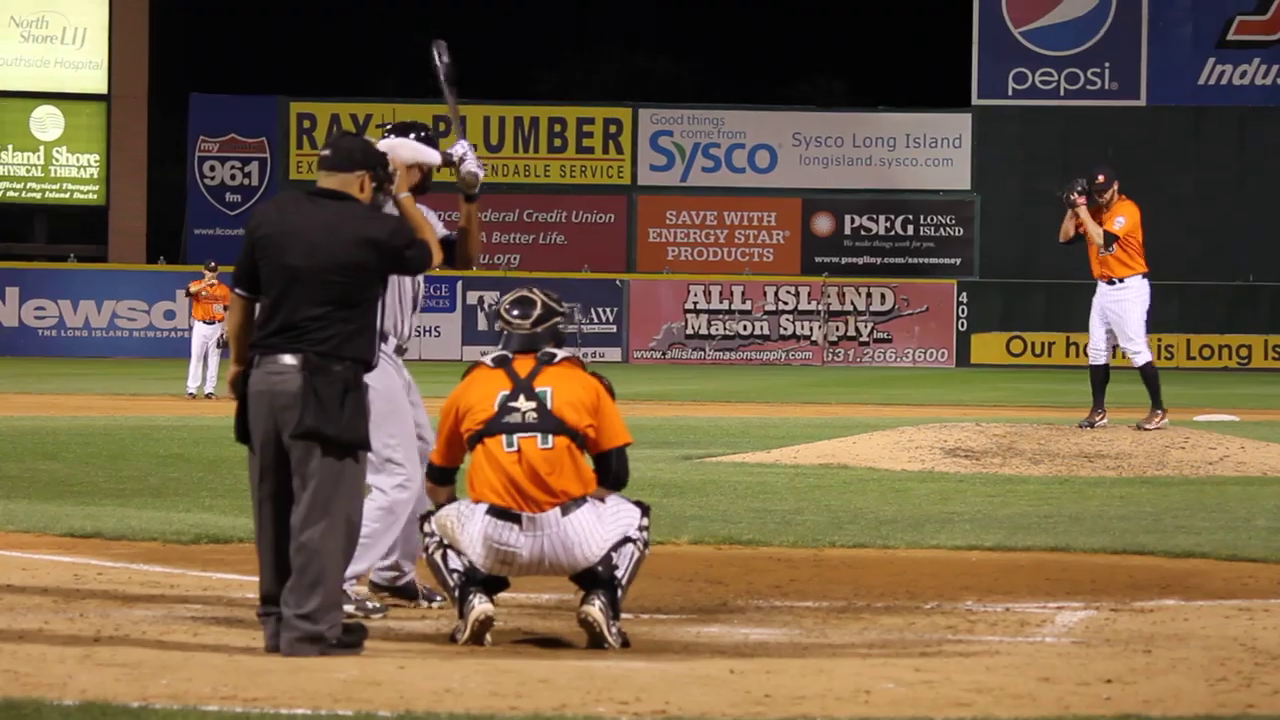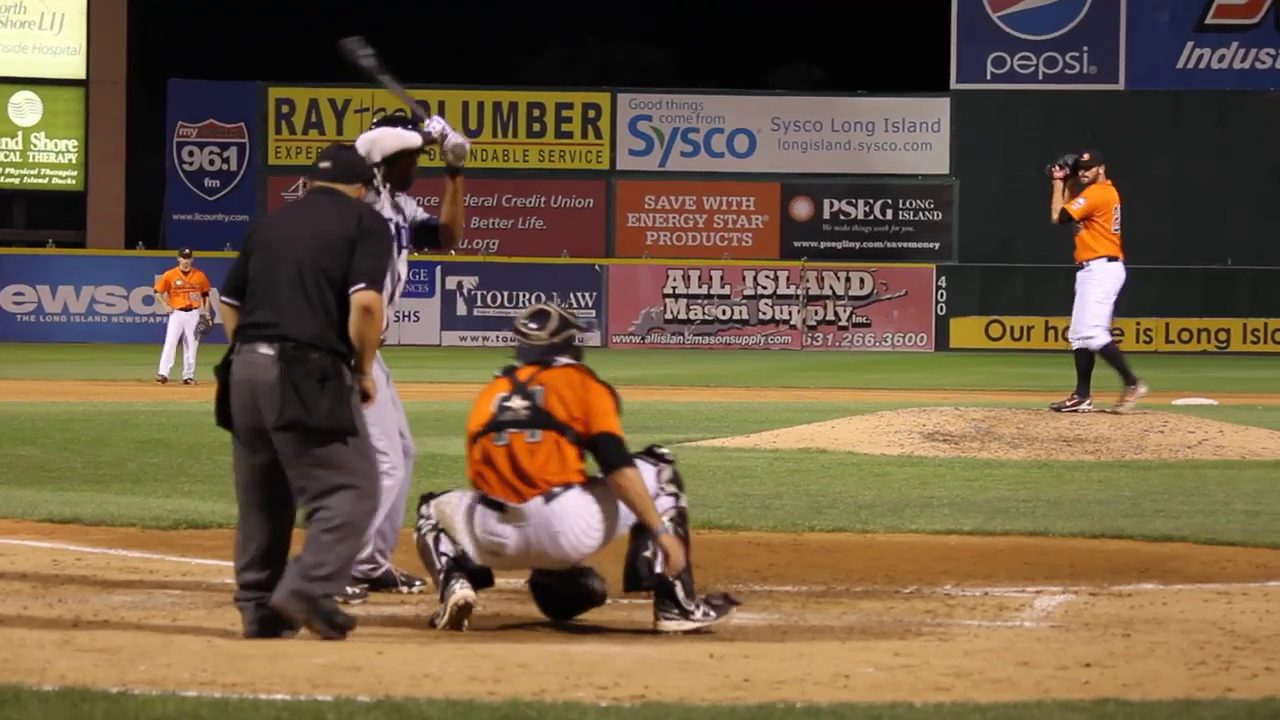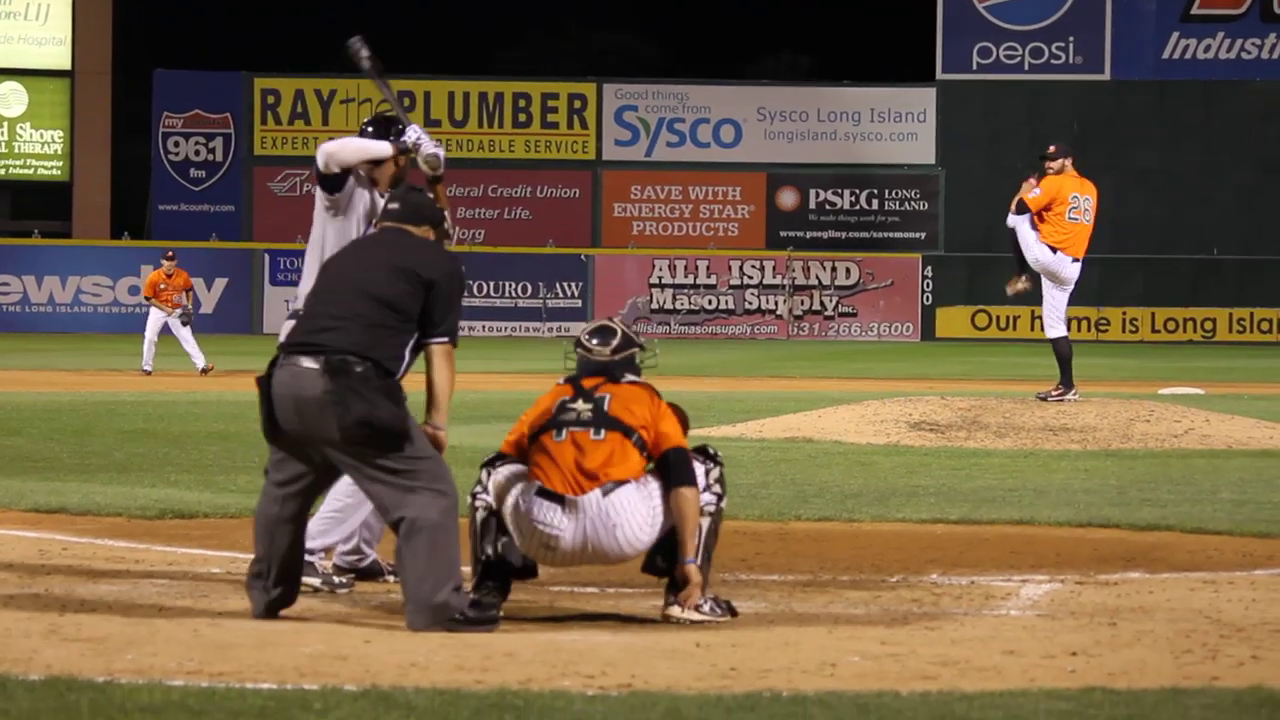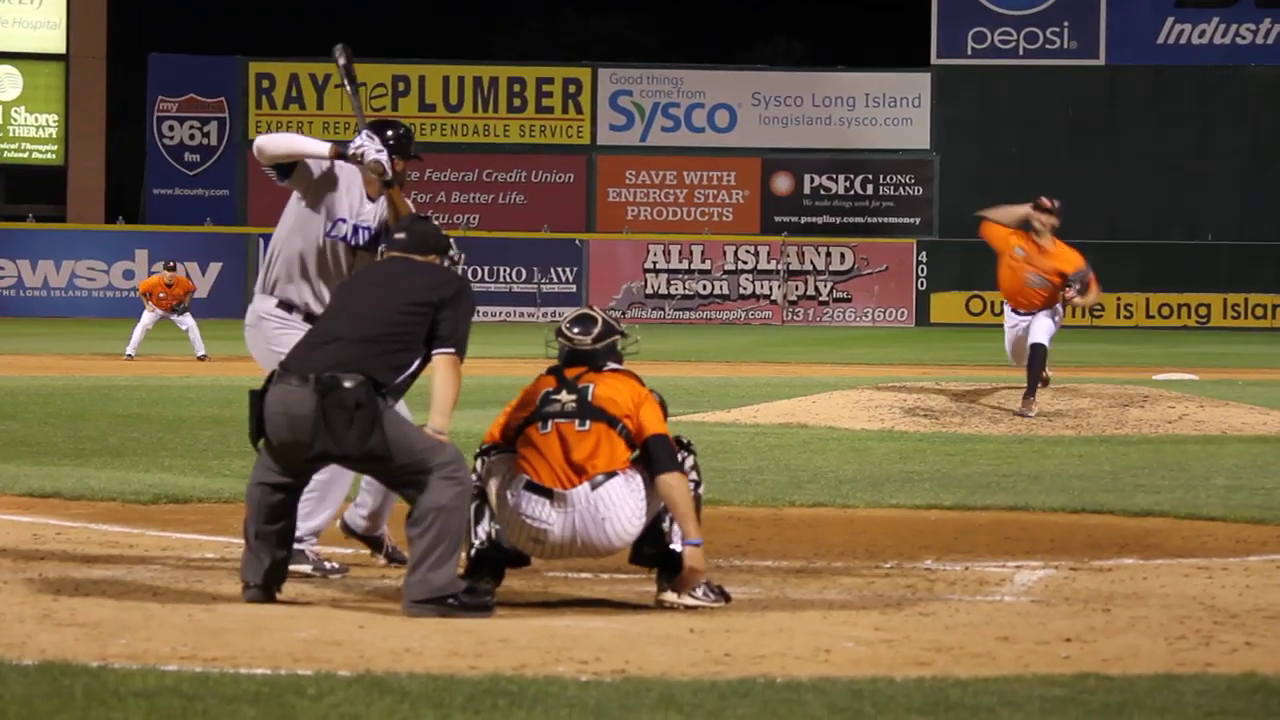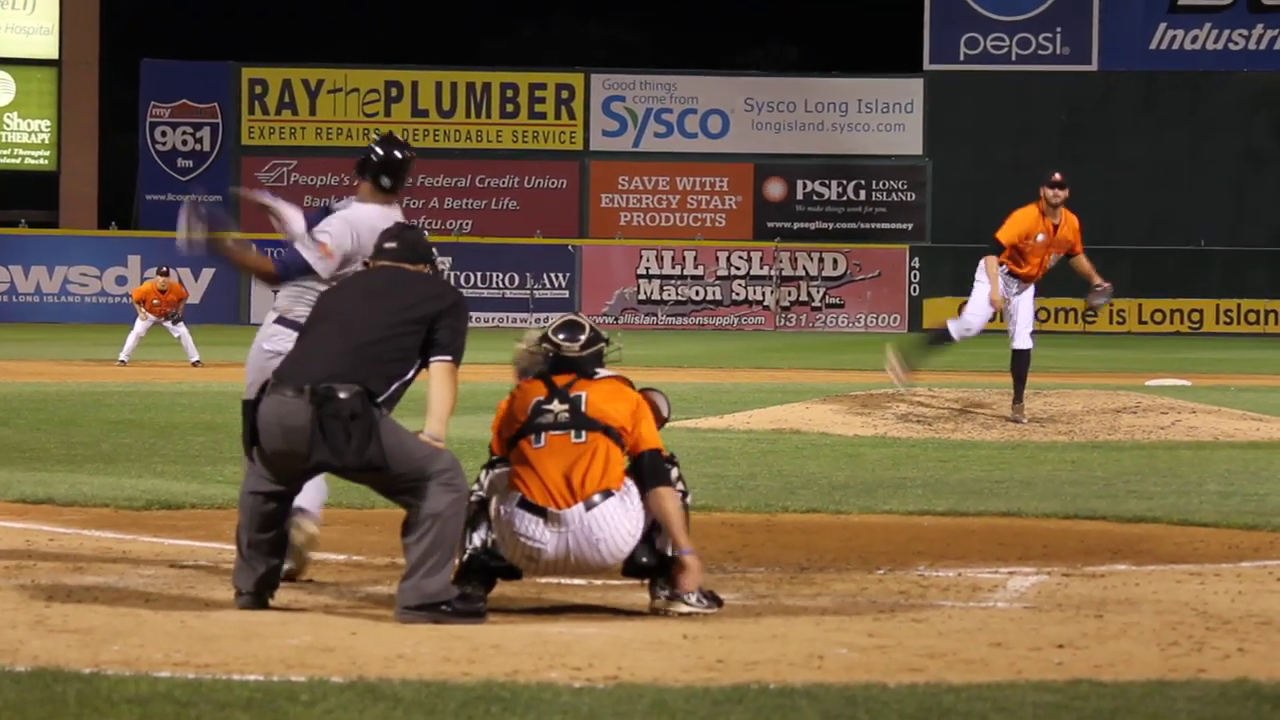
dt=0.7s
person 1, frame 1
left shoulder: (420, 214)
left elbow: (464, 256)
right elbow: (384, 150)
left wrist: (469, 194)
right wrist: (440, 155)
left hip: (386, 355)
left knee: (423, 461)
right knee: (396, 478)
left ankle: (393, 569)
person 1, frame 2
left shoulder: (403, 205)
right shoulder: (360, 187)
left elbow: (447, 235)
right elbow: (369, 143)
left wrist: (454, 171)
right wrist: (424, 135)
left knee: (399, 454)
right knee: (382, 465)
left ankle: (370, 565)
person 1, frame 3
right shoulder: (344, 186)
right elbow: (329, 152)
left wrist: (435, 175)
right wrist: (401, 146)
left ankle: (356, 554)
right ankle: (302, 555)
person 1, frame 4
left shoulder: (390, 205)
right shoulder: (327, 175)
right elbow: (264, 146)
left wrist: (388, 182)
right wrist: (339, 150)
right hip: (277, 320)
left ankle: (368, 521)
right ankle: (294, 545)
person 1, frame 5
left shoulder: (350, 222)
right shoulder: (394, 223)
left elbow: (283, 271)
left wrist: (225, 245)
right wrist: (273, 203)
left hip: (285, 344)
right ankle: (301, 513)
person 2, frame 1
left shoulder: (269, 216)
right shoulder: (378, 229)
left elbow: (241, 299)
right elbow: (429, 254)
left wrist: (238, 361)
right wrist: (403, 197)
left hip: (265, 378)
right hip: (328, 384)
left knee: (274, 506)
right knee: (324, 511)
left ankle: (277, 619)
right ankle: (310, 628)
person 2, frame 2
left shoulder: (270, 221)
right shoulder: (367, 220)
left elbow: (229, 304)
right elbow: (366, 304)
right wrist: (364, 369)
left hip: (247, 367)
right hip: (312, 373)
left knee: (262, 495)
right knee: (348, 488)
left ankle: (260, 606)
right ankle: (304, 592)
person 2, frame 3
left shoulder: (343, 254)
right shoulder: (439, 262)
right elbow: (439, 348)
right wrist: (436, 421)
left hip: (288, 377)
right hip: (352, 388)
left knee: (286, 488)
right knee: (427, 487)
left ankle: (268, 594)
right ankle: (437, 608)
person 2, frame 4
left shoulder: (358, 278)
right shoulder: (449, 284)
right elbow: (446, 360)
right wrist: (437, 429)
left hip: (281, 398)
right hip: (343, 404)
left knee: (273, 475)
right knee: (445, 470)
left ankle: (258, 579)
right ankle: (433, 591)
person 2, frame 5
left shoulder: (340, 288)
right shoulder: (443, 295)
right elbow: (442, 370)
right wrist: (433, 436)
left hip: (275, 408)
right hip: (340, 414)
left knee: (265, 481)
right knee: (442, 478)
left ankle: (252, 585)
right ankle: (426, 596)
person 3, frame 1
left shoulder: (470, 385)
right shoulder: (585, 381)
left elbow: (437, 487)
right elbow: (615, 475)
left wrist: (467, 518)
left hip: (494, 539)
right hip: (572, 538)
left knee: (436, 525)
right knee: (634, 517)
left ankle: (473, 600)
right ankle: (602, 600)
person 3, frame 2
left shoulder: (489, 394)
right shoulder: (582, 385)
right elbow: (615, 464)
right wrist: (660, 532)
left hip: (496, 535)
right hip: (570, 527)
left knee: (433, 512)
right knee: (659, 470)
left ankle: (456, 584)
right ankle: (675, 606)
person 3, frame 3
left shoulder: (550, 399)
right shoulder: (648, 399)
left elbow: (508, 465)
right elbow: (681, 480)
right wrist: (689, 559)
left hip: (544, 532)
right hip: (621, 524)
left knee: (493, 476)
right knee: (704, 469)
left ankle: (488, 592)
right ankle: (687, 598)
person 3, frame 4
left shoulder: (533, 391)
right shoulder: (631, 389)
left elbow: (487, 451)
right elbow: (666, 467)
right wrist: (693, 543)
left hip: (531, 527)
right hip: (609, 522)
left knee: (490, 463)
right knee: (680, 459)
left ankle: (480, 578)
right ankle: (677, 581)
person 3, frame 5
left shoulder: (521, 393)
right shoulder: (625, 394)
left elbow: (501, 451)
right elbow: (656, 478)
right wrist: (685, 551)
left hip: (525, 544)
right hip: (601, 540)
left knee: (494, 477)
right knee: (666, 472)
left ankle: (471, 584)
right ankle: (670, 589)
person 4, frame 1
left shoulder: (1128, 210)
right shoulder: (1093, 211)
left elbow: (1101, 239)
right elbow: (1065, 237)
left wrist: (1083, 208)
right wrist: (1073, 208)
left hip: (1130, 288)
right hip: (1104, 289)
left knee: (1136, 349)
right knee: (1097, 351)
left ankle: (1158, 410)
right ankle: (1099, 409)
person 4, frame 2
left shoulder: (1097, 192)
right shoulder: (1105, 191)
left elbow: (1058, 216)
right elbow: (1078, 212)
left wrist: (1059, 184)
right wrist: (1063, 183)
left hip: (1101, 269)
right hip: (1095, 270)
left knee: (1092, 333)
right knee: (1079, 334)
left ankle: (1132, 384)
right ankle: (1082, 396)
person 4, frame 3
left shoulder: (1053, 182)
right shoulder: (1090, 188)
left elbow: (1016, 208)
left wrist: (1027, 189)
right wrist: (1036, 189)
left hip: (1048, 256)
right hip: (1071, 266)
left knee: (1018, 217)
right knee: (1055, 323)
left ankle: (1020, 276)
right ankle: (1067, 385)
person 4, frame 4
left shoulder: (1069, 257)
right shoulder: (1014, 239)
left elbow: (1093, 294)
right elbow: (986, 222)
left wrist: (1077, 299)
right wrist: (1025, 210)
left hip: (1046, 314)
right hip: (1015, 312)
left knee: (1038, 345)
right knee: (1017, 357)
left ankle: (1029, 398)
right ankle: (1038, 373)
person 4, frame 5
left shoulder: (1072, 224)
right shoulder: (1024, 217)
left elbow: (1075, 255)
right elbow: (994, 251)
left wrist: (1095, 279)
right wrist: (994, 291)
left hip: (1024, 285)
right hip: (997, 275)
left knee: (1023, 340)
right knee: (970, 324)
left ankle: (1018, 403)
right ankle: (907, 359)
